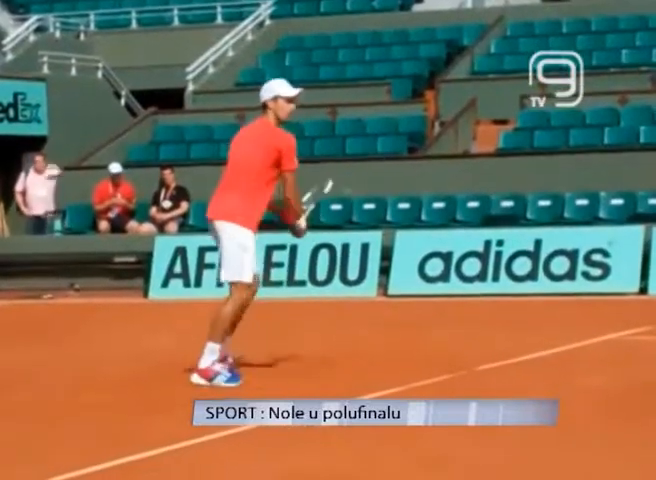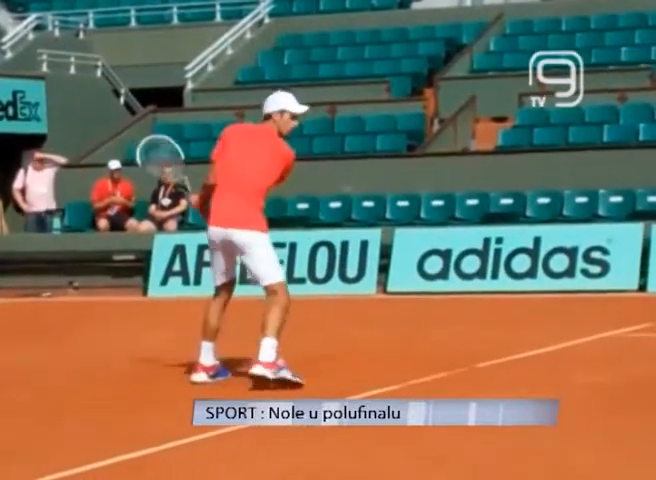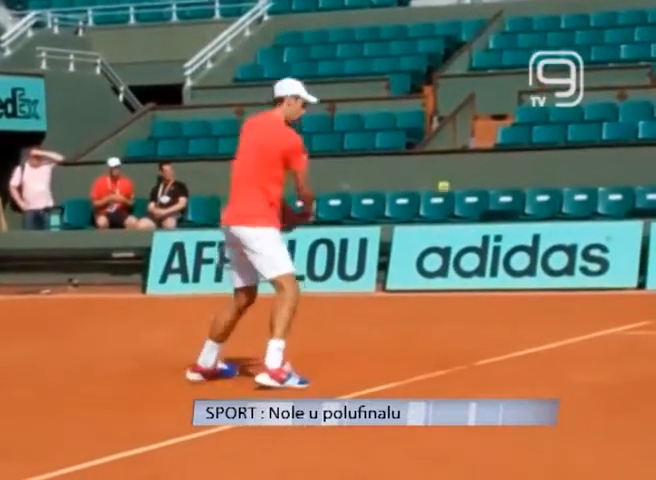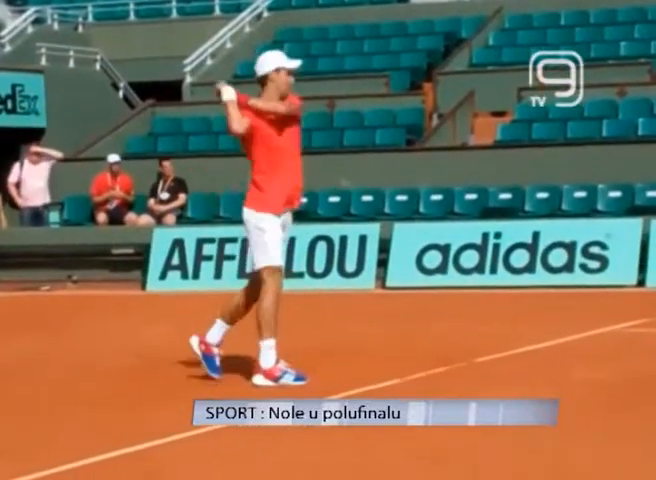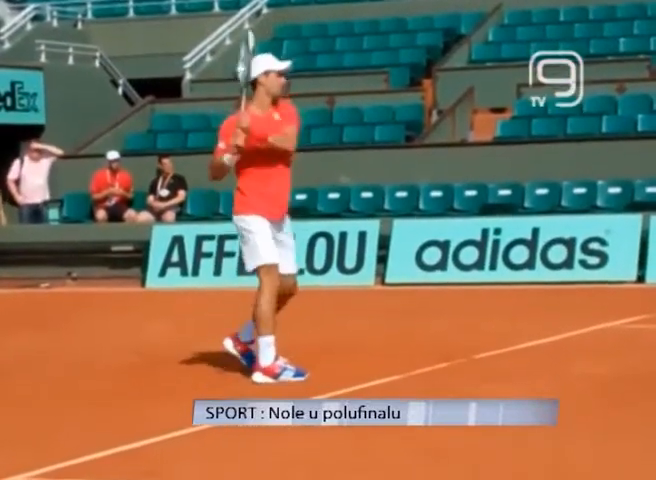
dt=0.3s
person 1, frame 1
left shoulder: (245, 133)
right shoulder: (285, 140)
right elbow: (289, 194)
left wrist: (288, 215)
right wrist: (299, 221)
left hip: (219, 214)
right hip: (236, 220)
left knee: (240, 289)
right knee: (244, 292)
left ankle: (215, 361)
right ankle: (207, 363)
person 1, frame 2
left shoulder: (231, 131)
right shoulder: (286, 154)
left elbow: (213, 179)
left wrist: (201, 200)
left hip: (217, 224)
right hip: (248, 227)
left knee: (222, 291)
right knee: (279, 296)
left ankle: (206, 364)
right ankle: (268, 360)
person 1, frame 3
left shoulder: (252, 123)
right shoulder: (289, 138)
right elbow: (303, 190)
left wrist: (285, 212)
right wrist: (307, 209)
left hip: (237, 222)
right hip: (255, 225)
left knee: (245, 297)
right knee: (289, 290)
left ankle: (207, 362)
right ankle: (273, 367)
person 1, frame 4
left shoulder: (288, 104)
right shoulder: (247, 114)
left elbow: (285, 110)
right elbow: (237, 128)
left wrist: (243, 98)
right wrist: (230, 99)
left hip: (282, 210)
right hip: (263, 210)
left knee: (257, 285)
right knee: (271, 282)
left ankle: (210, 341)
right ankle: (268, 366)
person 1, frame 5
left shoulder: (288, 110)
right shoulder: (232, 124)
left elbow: (289, 144)
right elbow: (214, 172)
left wrist: (257, 133)
right wrist: (232, 153)
left hip: (280, 215)
right hip: (250, 213)
left knee: (287, 286)
right knee: (270, 280)
left ankle: (242, 341)
right ankle: (268, 363)
